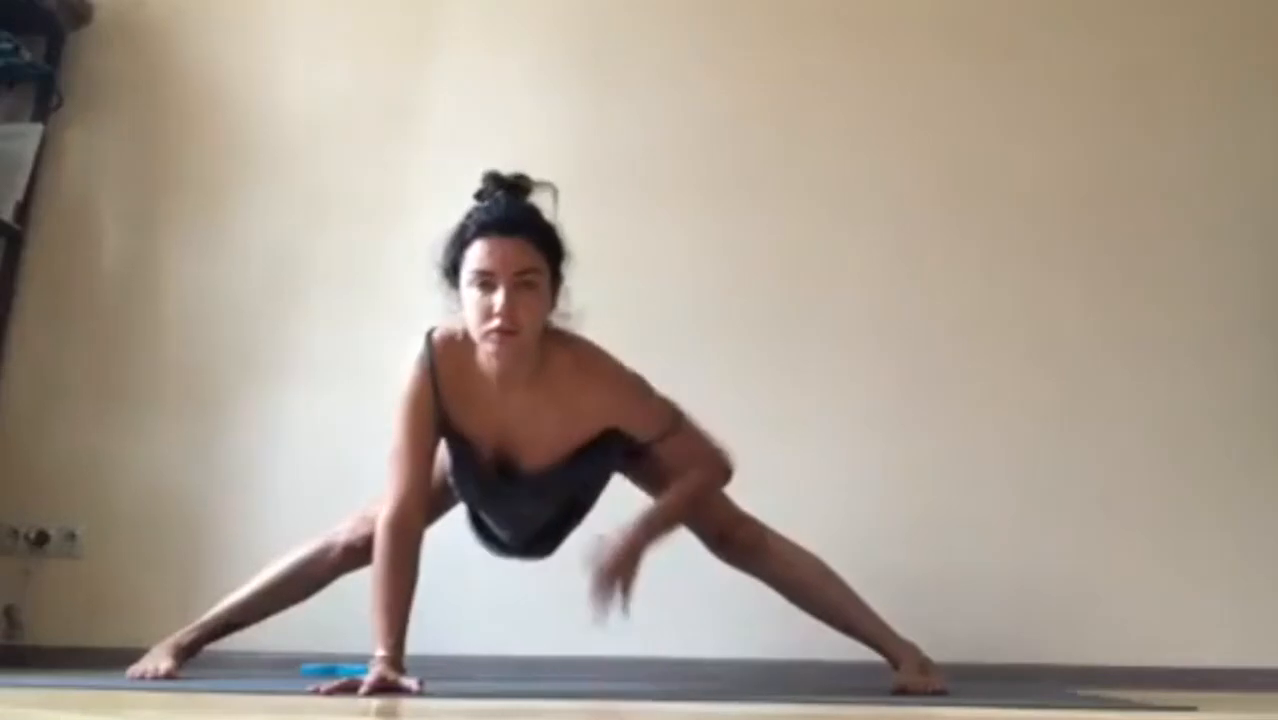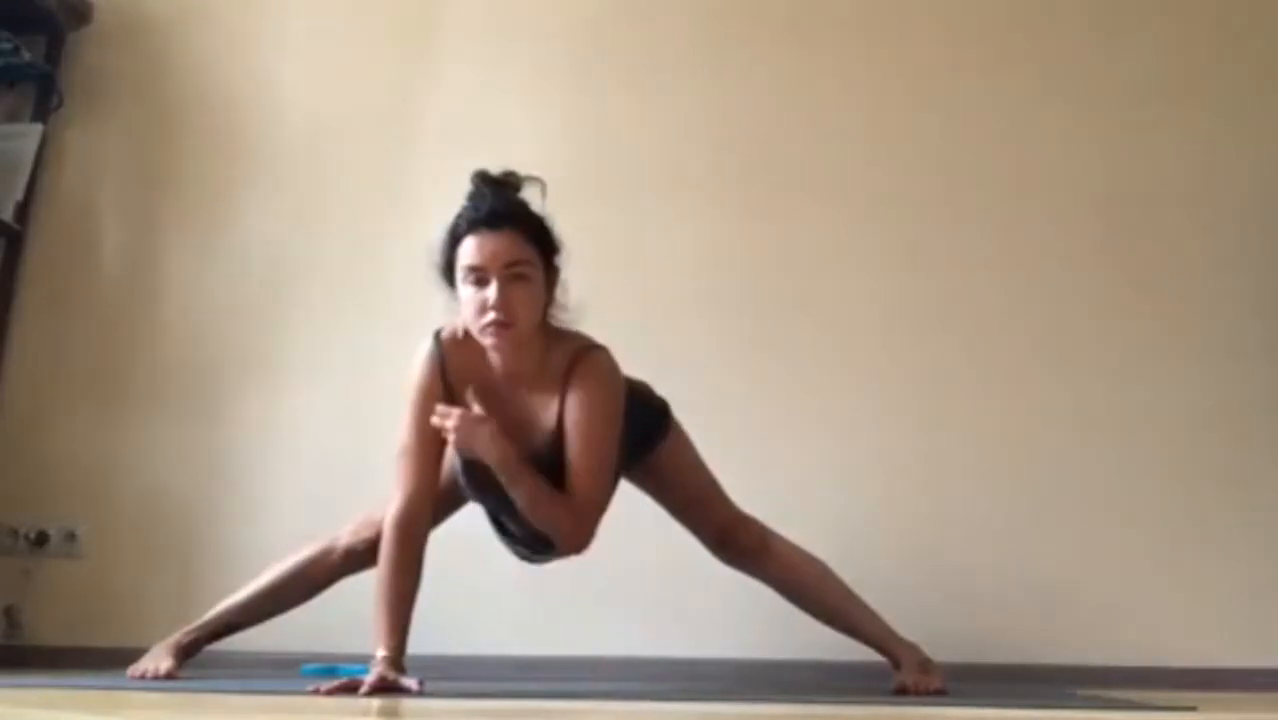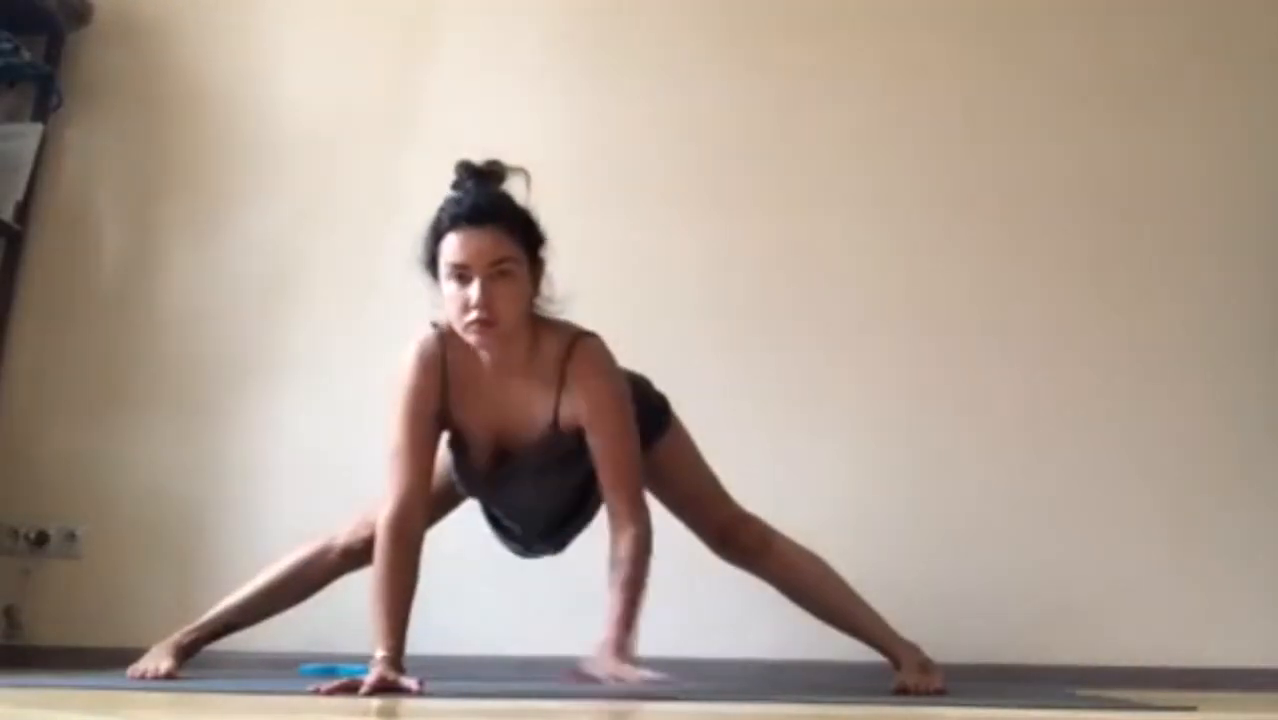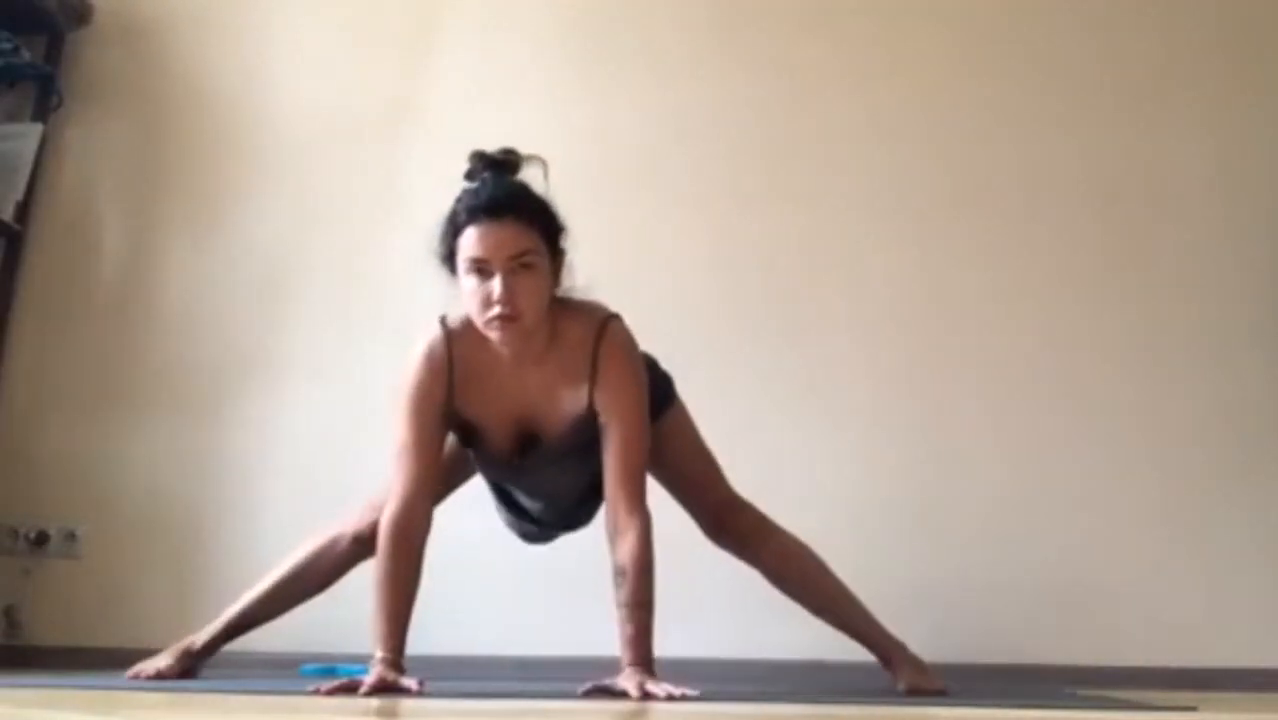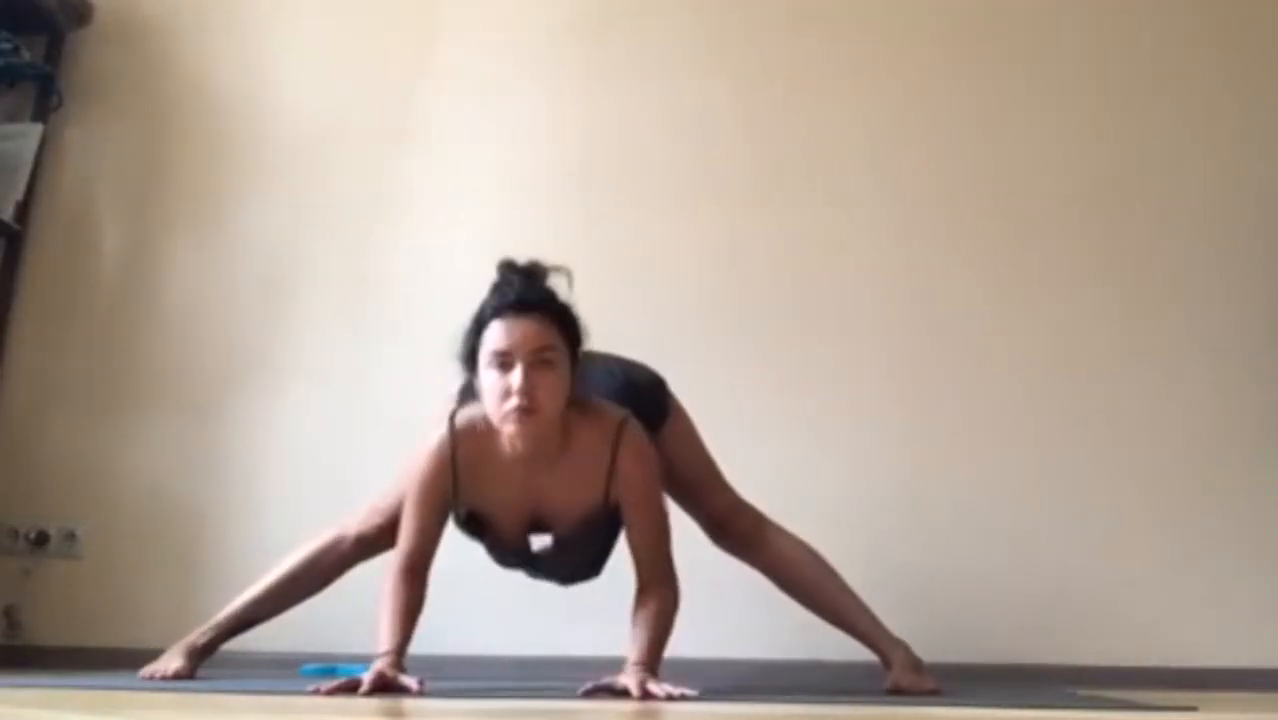
dt=0.7s
person 1, frame 1
left shoulder: (596, 380)
right shoulder: (434, 362)
left elbow: (711, 462)
right elbow: (397, 519)
left wrist: (632, 544)
right wrist: (386, 658)
left hip: (603, 444)
right hip: (476, 457)
left knee: (738, 537)
right knee: (355, 538)
left ankle: (902, 650)
right ankle: (183, 637)
person 1, frame 2
left shoulder: (591, 373)
right shoulder: (440, 361)
left elbow: (576, 534)
right elbow: (407, 518)
left wrist: (502, 458)
right wrist: (386, 659)
left hip: (623, 427)
right hip: (497, 451)
left knee: (740, 540)
right knee: (363, 540)
left ankle: (902, 651)
right ankle: (183, 638)
person 1, frame 3
left shoulder: (585, 365)
right shoulder: (431, 360)
left elbow: (628, 520)
right elbow: (398, 519)
left wrist: (618, 641)
right wrist: (386, 659)
left hip: (618, 425)
right hip: (482, 452)
left knee: (740, 538)
right knee: (355, 541)
left ankle: (902, 650)
right ankle: (184, 637)
person 1, frame 4
left shoulder: (606, 347)
right shoulder: (442, 356)
left elbow: (627, 520)
right elbow: (404, 517)
left wrist: (637, 663)
right wrist: (386, 660)
left hip: (625, 404)
right hip: (488, 432)
left knee: (736, 525)
right knee: (364, 528)
left ankle: (895, 654)
right ankle: (196, 644)
person 1, frame 5
left shoulder: (618, 436)
right shoulder: (454, 446)
left elbow: (656, 575)
right elbow: (404, 561)
left wrist: (641, 668)
right wrist: (387, 658)
left hip: (631, 391)
left knee: (739, 527)
right knee: (364, 530)
left ankle: (893, 650)
right ankle: (199, 639)
